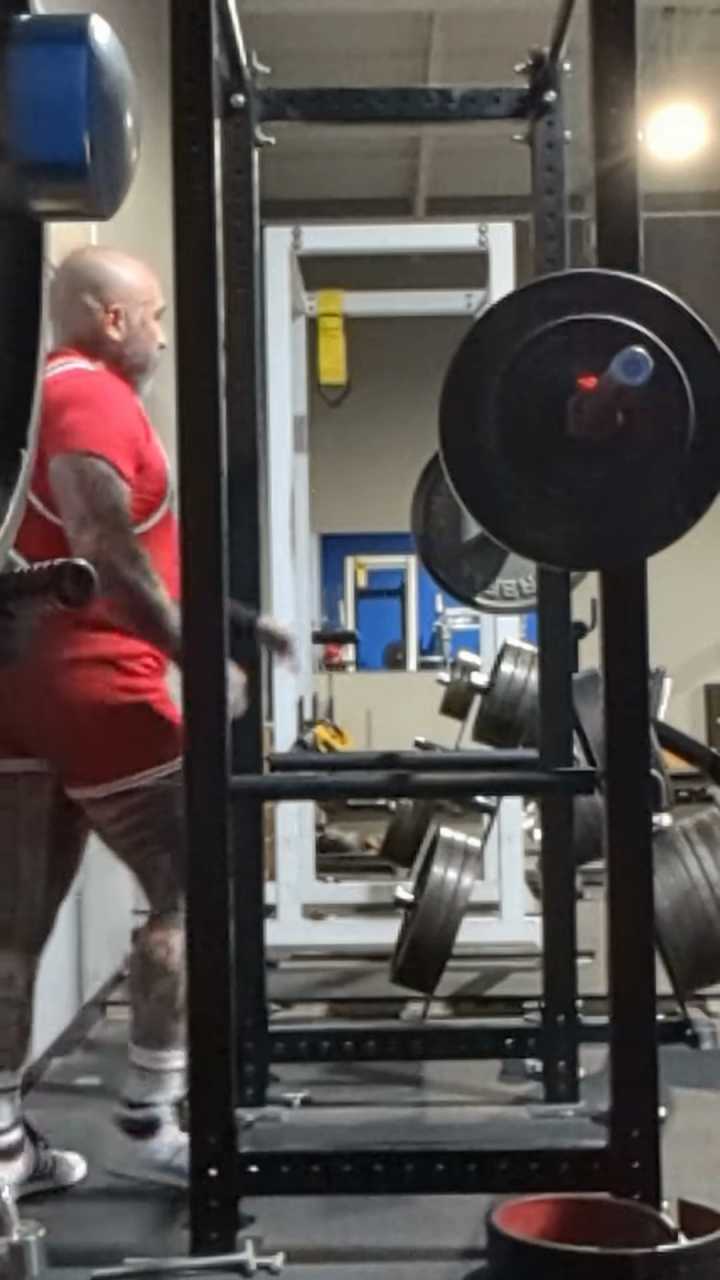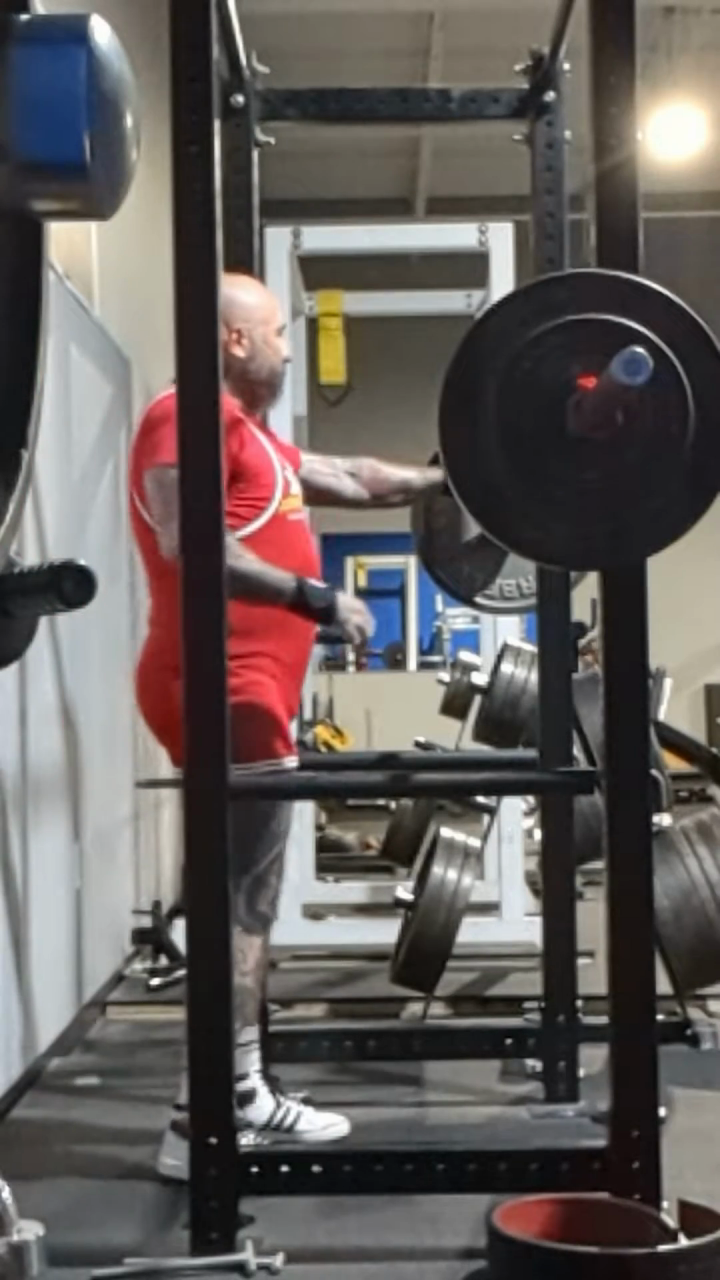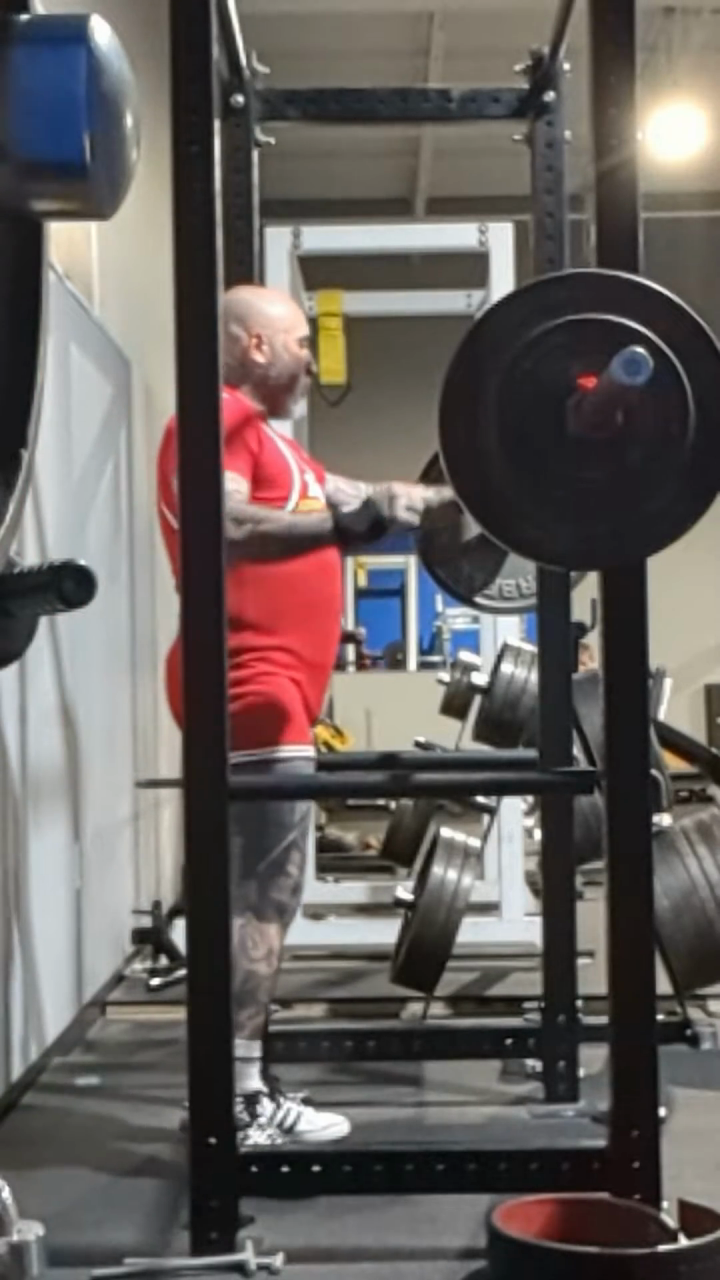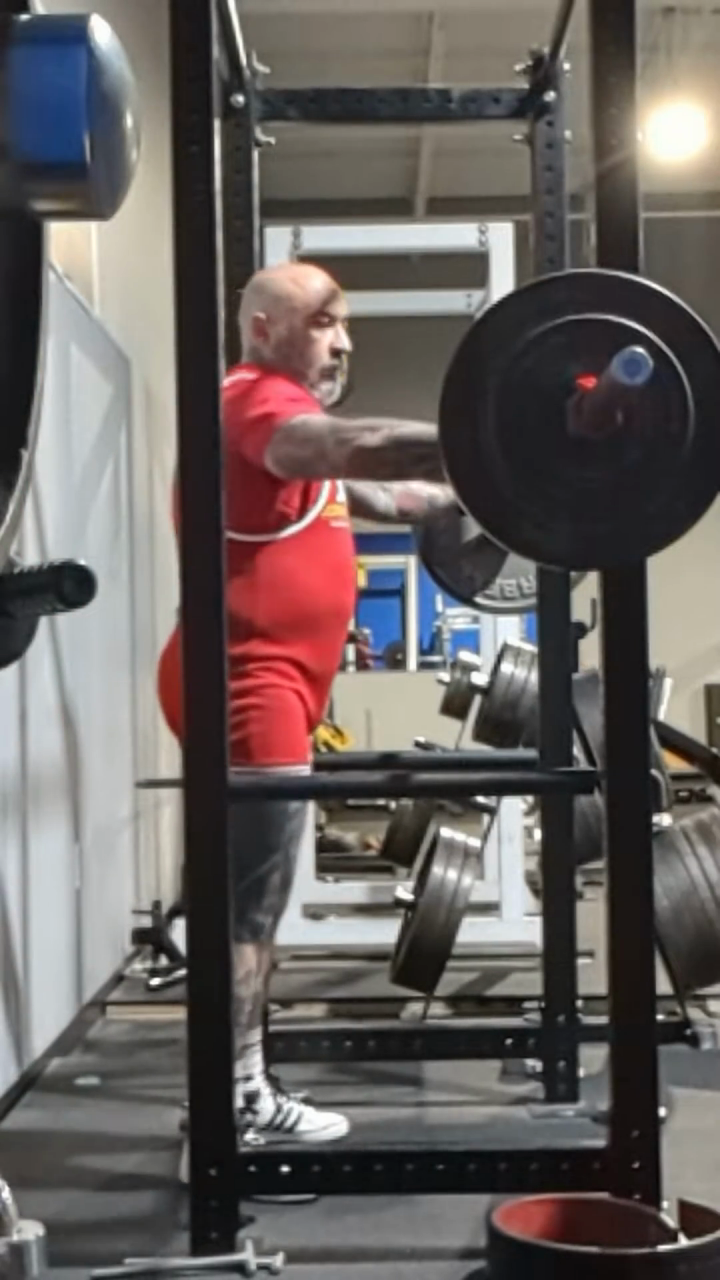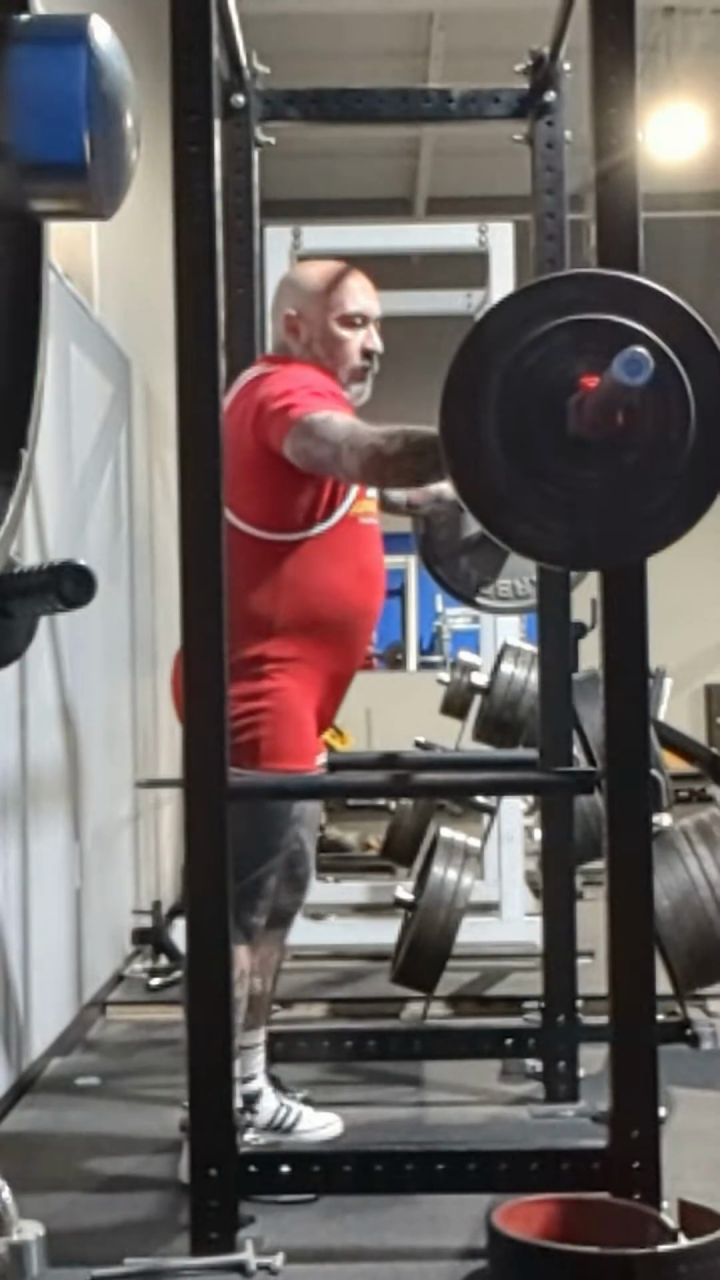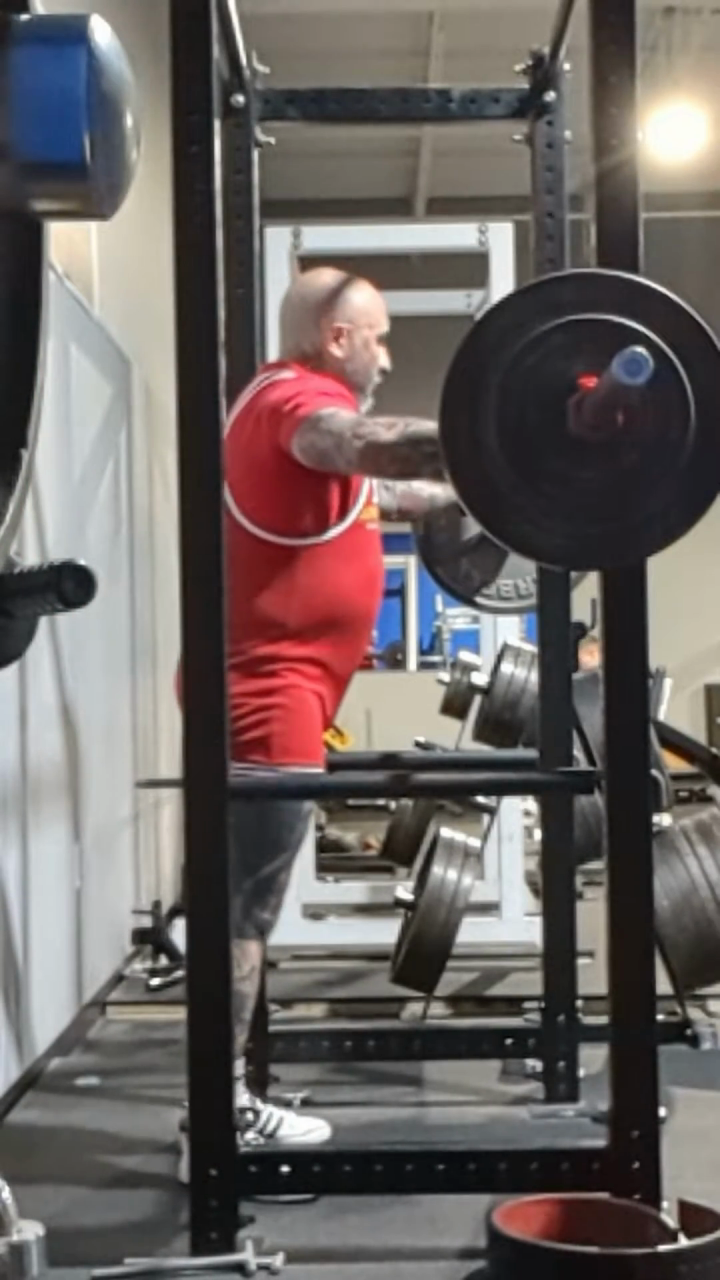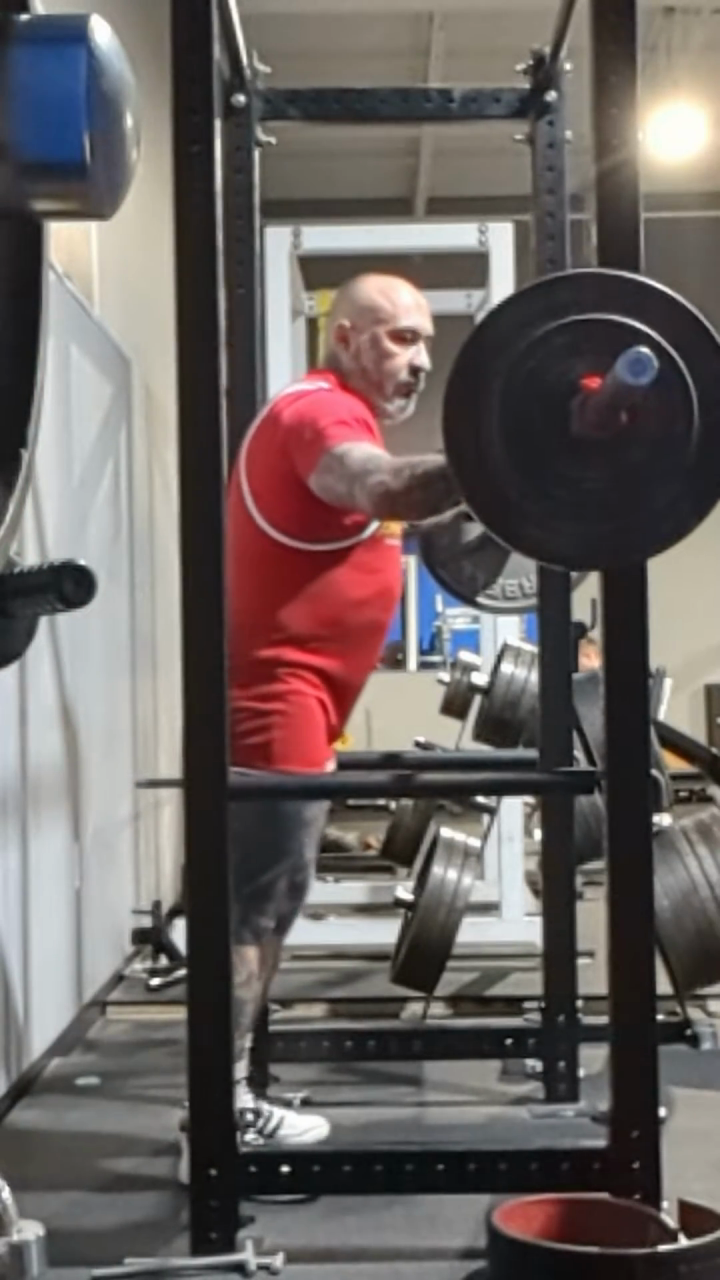
dt=0.7s
person 1, frame 1
right shoulder: (90, 398)
right elbow: (104, 557)
left wrist: (230, 616)
right wrist: (198, 654)
right hip: (92, 689)
right knee: (183, 898)
right ankle: (148, 1119)
person 1, frame 2
left shoulder: (246, 429)
right shoulder: (191, 415)
left elbow: (349, 479)
right elbow: (186, 542)
left wrist: (451, 480)
right wrist: (313, 599)
left hip: (248, 691)
right hip: (225, 693)
left knee: (251, 900)
right knee: (242, 904)
left ankle: (245, 1095)
person 1, frame 3
left shoulder: (259, 434)
right shoulder: (215, 419)
left elbow: (360, 496)
right elbow: (227, 529)
left wrist: (465, 498)
right wrist: (351, 527)
left hip: (272, 691)
right hip: (246, 689)
left knee: (264, 897)
right knee: (261, 898)
left ankle: (248, 1093)
right ankle: (228, 1110)
person 1, frame 4
left shoulder: (280, 410)
right shoulder: (257, 398)
left elbow: (369, 488)
right elbow: (353, 450)
left hip: (267, 692)
right hip: (247, 691)
left knee: (256, 904)
right knee: (245, 908)
left ankle: (248, 1095)
right ankle: (224, 1120)
person 1, frame 5
left shoulder: (302, 400)
right shoulder: (286, 392)
left elbow: (372, 478)
right elbow: (369, 454)
left hip: (285, 693)
right hip: (260, 691)
left knee: (275, 900)
right knee: (246, 905)
left ankle: (248, 1088)
right ankle: (222, 1117)
person 1, frame 6
left shoulder: (296, 407)
right shoulder: (297, 396)
left elbow: (374, 490)
right elbow: (374, 446)
left hip: (271, 692)
right hip: (265, 693)
left knee: (247, 906)
right knee: (245, 909)
left ankle: (225, 1103)
right ankle: (219, 1121)
person 1, frame 7
left shoulder: (332, 418)
right shoulder: (321, 413)
left elbow: (389, 506)
right elbow: (384, 490)
left hip: (286, 696)
right hip: (272, 695)
left knee: (272, 905)
right knee: (248, 912)
left ankle: (228, 1102)
